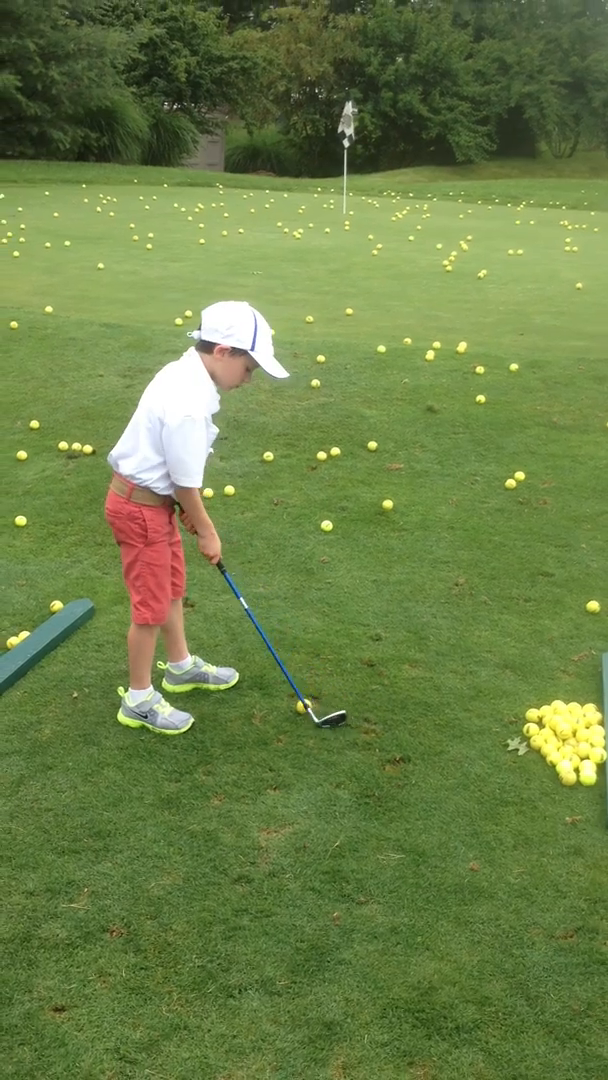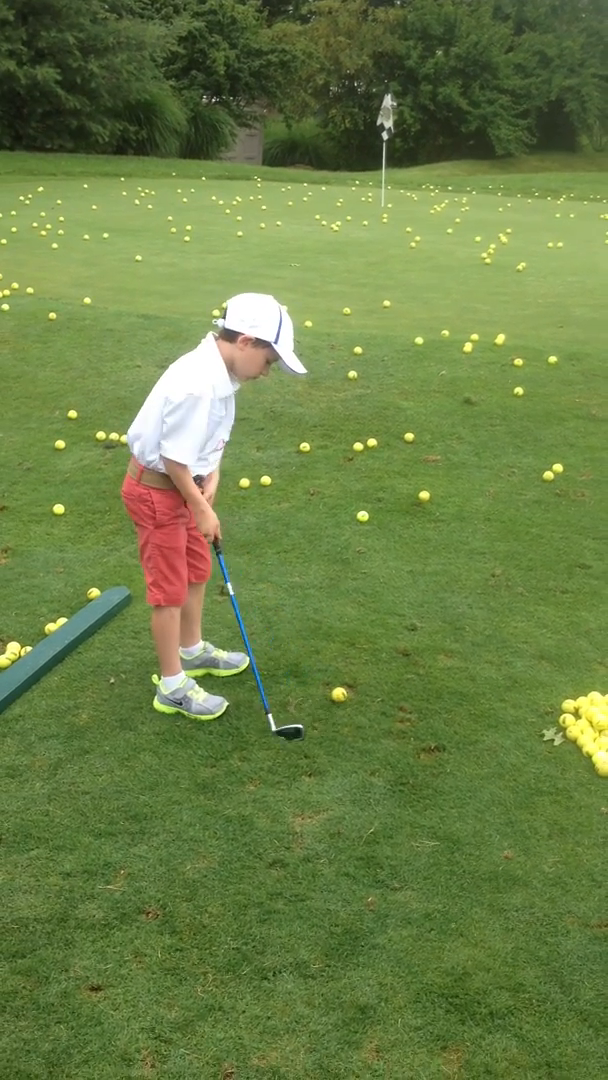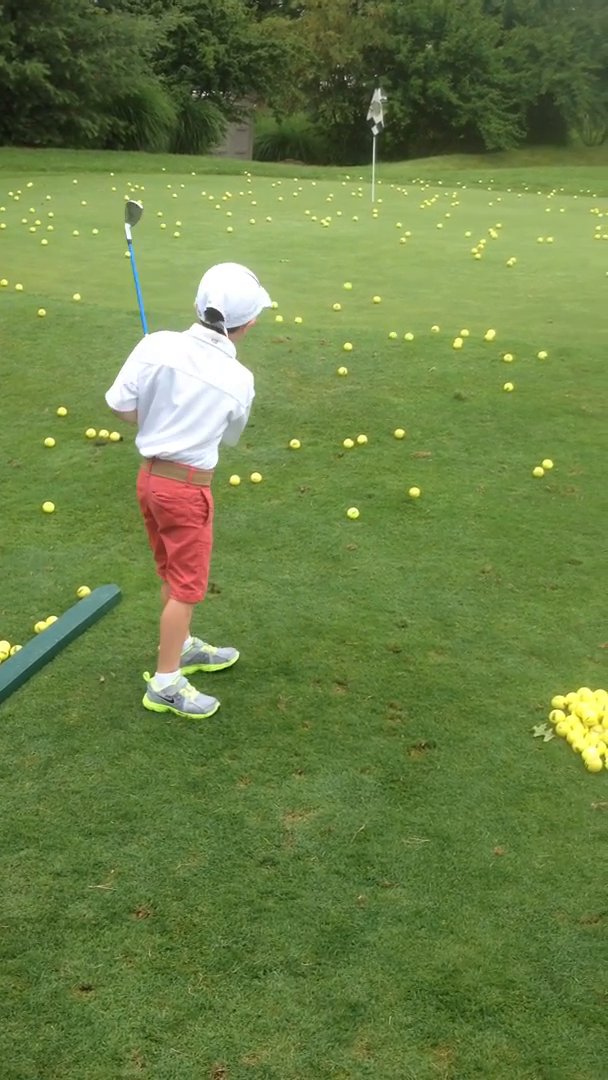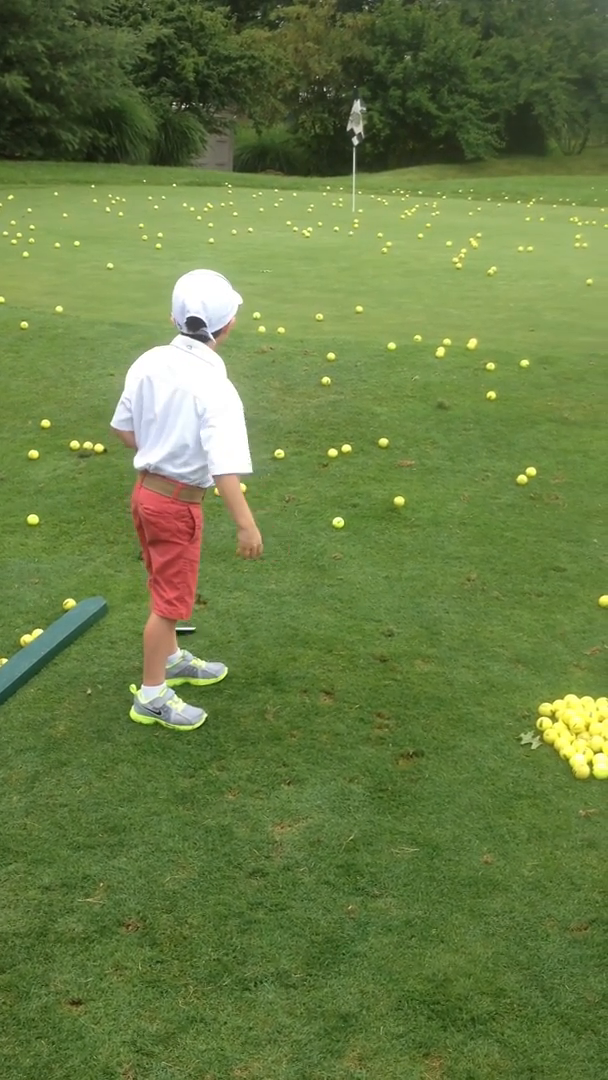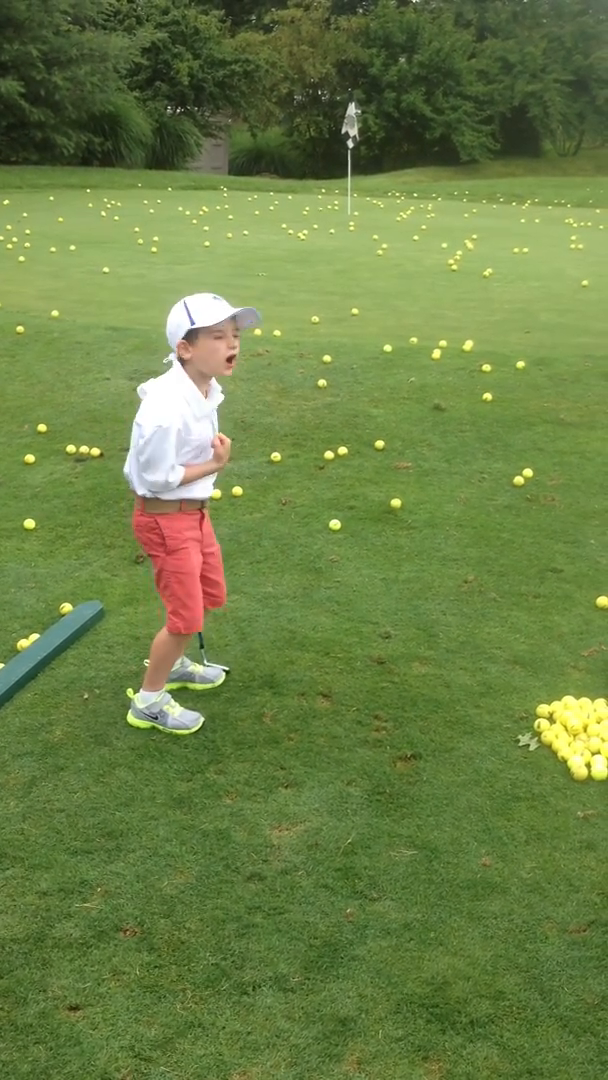
dt=1s
person 1, frame 1
left shoulder: (184, 373)
right shoulder: (187, 404)
right elbow: (185, 483)
left wrist: (190, 508)
right wrist: (207, 532)
left hip: (154, 497)
right hip: (139, 506)
left knee: (171, 588)
right knee: (151, 603)
left ankle: (181, 666)
right ankle: (138, 699)
person 1, frame 2
left shoulder: (218, 369)
right shoulder: (198, 385)
left elbow: (214, 437)
right elbow: (172, 458)
left wrist: (212, 477)
right wrist: (202, 510)
left hip: (179, 482)
right hip: (154, 488)
left knee: (197, 571)
right knee: (169, 587)
left ankle: (193, 651)
right ankle: (172, 686)
person 1, frame 3
left shoulder: (157, 346)
right shoulder: (239, 381)
left elbow: (120, 404)
left hip: (150, 475)
right hip: (186, 487)
left knee: (173, 572)
right knee: (186, 583)
left ankle: (181, 647)
right ankle: (164, 683)
person 1, frame 4
left shoulder: (150, 363)
right shoulder: (215, 387)
left elbow: (123, 427)
right elbow: (225, 466)
right wrist: (246, 525)
left hip: (146, 488)
right hip: (177, 501)
left knee: (165, 587)
right knee: (171, 598)
left ankle: (170, 659)
right ankle: (151, 695)
person 1, frame 5
left shoulder: (202, 387)
right shoulder: (165, 413)
right elbow: (151, 479)
right wrist: (213, 465)
left hip: (192, 512)
right hip: (165, 518)
left knee: (208, 595)
right knee: (184, 615)
left ankle: (173, 663)
right ankle: (149, 699)
